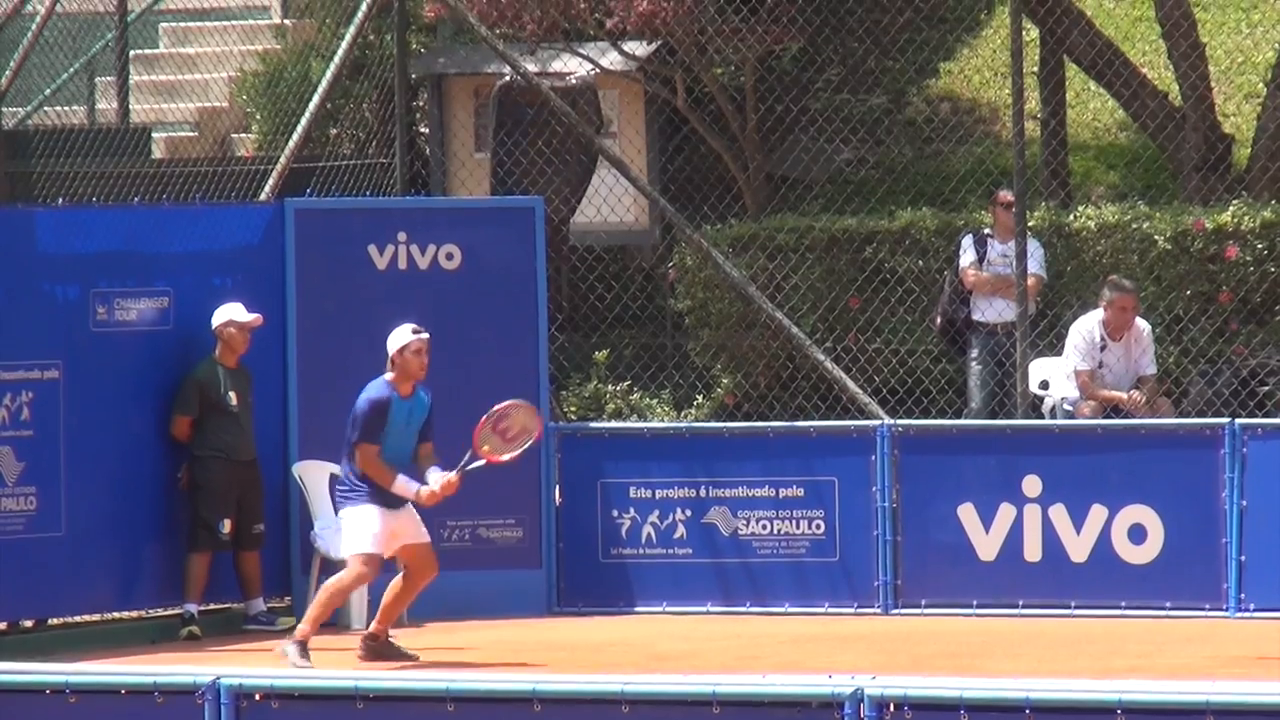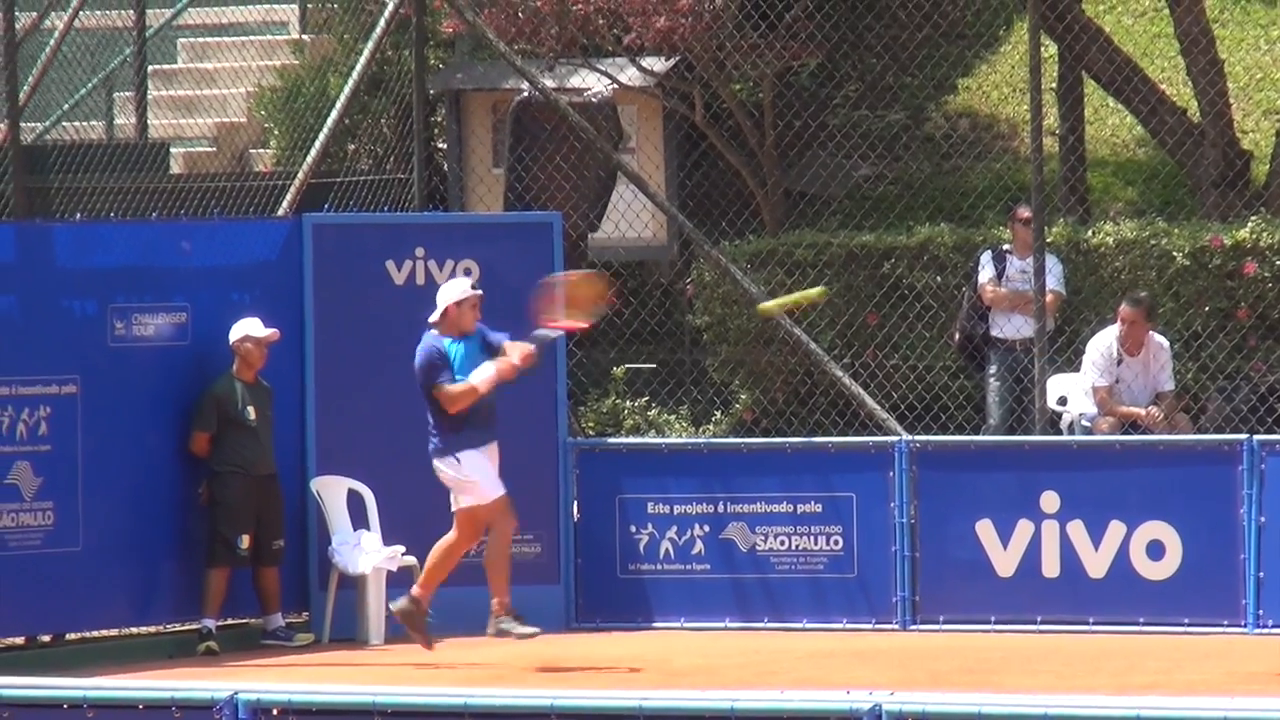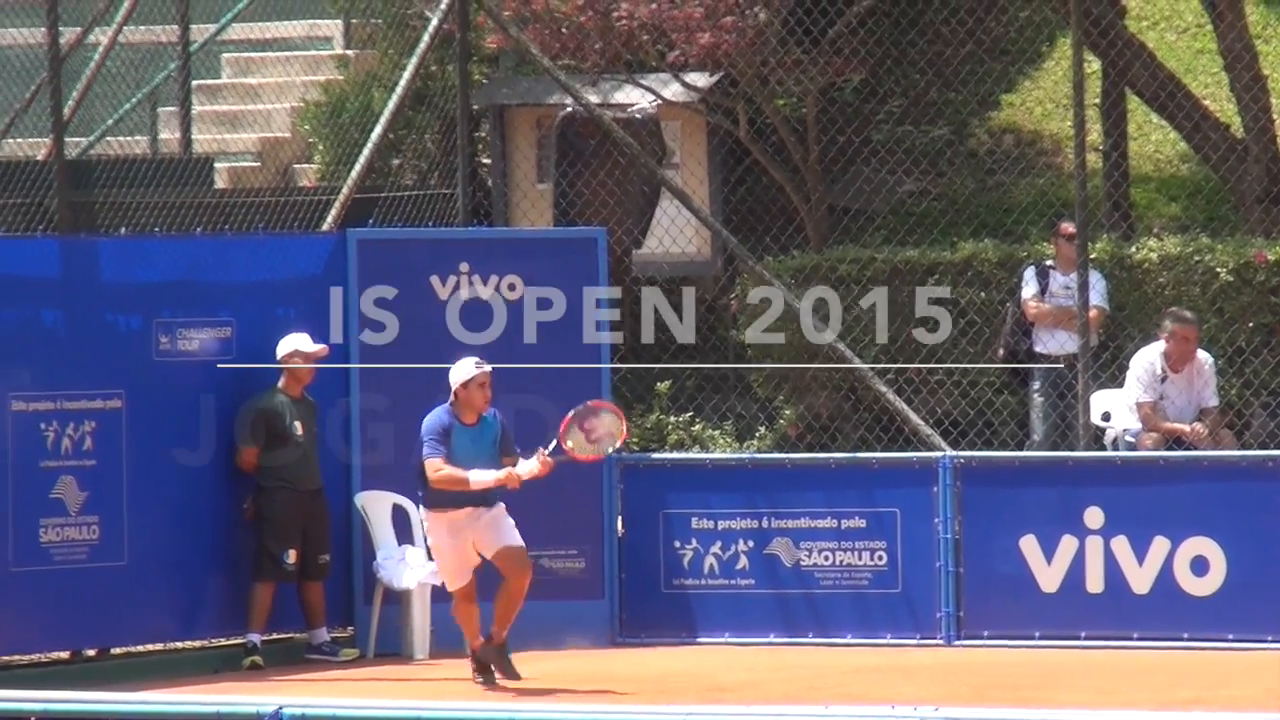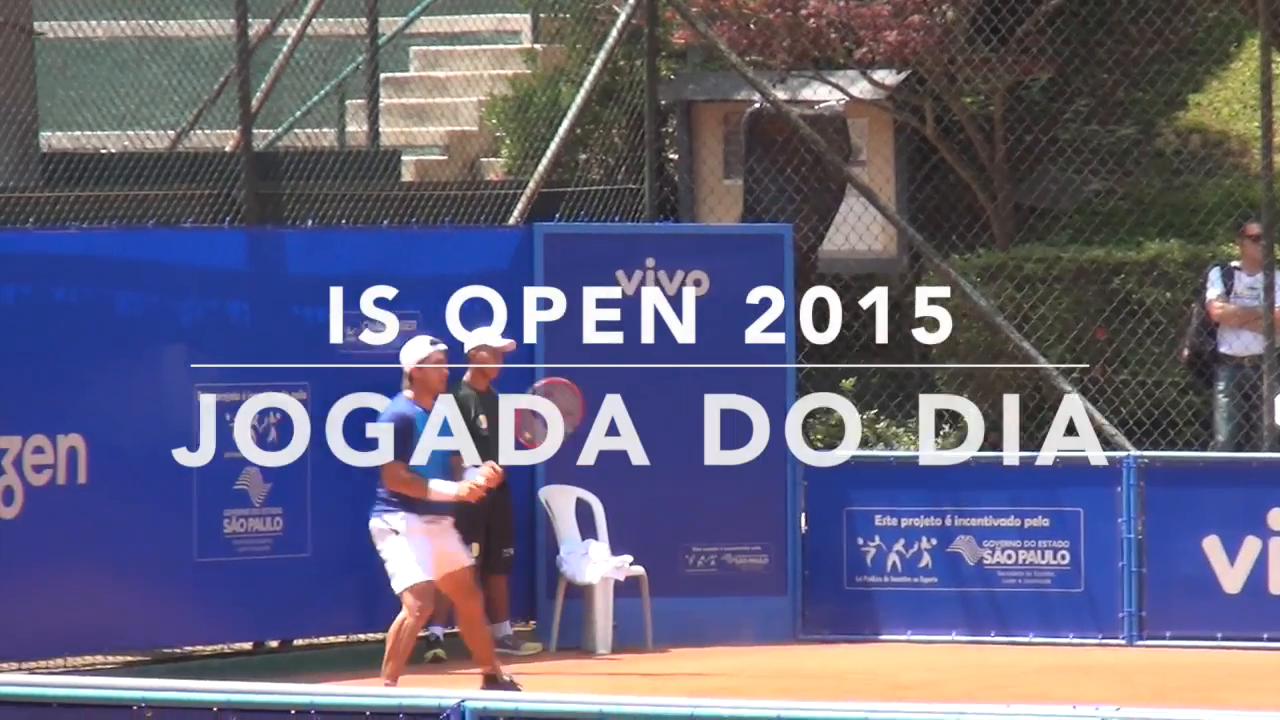
dt=0.7s
person 1, frame 1
left shoulder: (424, 399)
right shoulder: (376, 398)
left elbow: (424, 453)
right elbow: (366, 461)
left wrist: (437, 479)
right wrist: (414, 490)
left hip: (396, 500)
right hip: (362, 497)
left knee: (424, 566)
right knee: (363, 569)
left ankle: (375, 639)
right ankle: (298, 639)
person 1, frame 2
left shoulder: (481, 337)
right shoulder: (432, 350)
left elbow: (516, 353)
right elbow: (453, 403)
left wrist: (519, 356)
right wrist: (489, 376)
left hip: (479, 447)
right hip: (457, 452)
left knee: (466, 532)
right knee: (503, 519)
left ankle: (414, 602)
right ankle: (501, 613)
person 1, frame 3
left shoulder: (494, 420)
right shoulder: (438, 423)
left elbow: (512, 467)
right elbow: (437, 475)
left wrist: (530, 467)
right wrist: (491, 476)
left hip: (487, 510)
right hip: (446, 517)
left knee: (520, 570)
right knee: (465, 595)
left ankle: (497, 641)
right ankle: (478, 650)
person 1, frame 4
right shoulder: (398, 416)
right elbow: (393, 479)
left wrist: (480, 477)
right wrist: (452, 491)
left hip: (438, 520)
right hip: (400, 522)
left knee: (469, 598)
right knee: (418, 604)
left ankle: (492, 676)
right ankle: (388, 685)
person 2, frame 1
left shoulder: (244, 375)
right shoulder: (203, 375)
right elbow: (179, 427)
left wrist: (234, 447)
right wrist: (207, 447)
left hip: (247, 467)
right hip: (214, 470)
left knee: (250, 542)
right knee: (204, 541)
left ankle: (256, 611)
right ankle: (190, 615)
person 2, frame 2
left shoulder: (264, 390)
right shoulder: (221, 391)
right elbow: (198, 444)
left wrist: (259, 463)
right wrist: (227, 461)
left hip: (267, 481)
right hip: (233, 486)
left knee: (269, 557)
right knee: (223, 557)
left ankle: (274, 626)
right ankle: (207, 630)
person 2, frame 3
left shoulder: (309, 405)
right shoulder: (267, 405)
right elbow: (246, 458)
left wrist: (307, 479)
right wrist: (275, 478)
left hip: (312, 496)
right hip: (279, 500)
left knee: (314, 572)
right knee: (269, 571)
left ankle: (318, 640)
right ankle: (253, 644)
person 2, frame 4
left shoulder: (496, 399)
right shoulder: (455, 399)
left hip: (496, 490)
left knee: (498, 565)
left ankle: (502, 634)
right ankle: (435, 636)
person 3, frame 1
left shoulder: (1032, 246)
right shoulder: (973, 241)
left elbow: (1030, 290)
right elbow: (970, 280)
left wrist: (988, 282)
right wrist: (1013, 279)
right hip: (983, 334)
right knee: (978, 406)
person 3, frame 2
left shoulder: (1051, 262)
right shoulder: (992, 257)
left elbow: (1049, 306)
right elbow: (989, 295)
left wrist: (1006, 299)
right wrist: (1031, 295)
right hip: (1002, 350)
left knee: (1036, 421)
right knee: (996, 422)
person 3, frame 3
left shoulder: (1094, 277)
right shoulder: (1035, 273)
left elbow: (1093, 322)
right elbow: (1032, 311)
left wrist: (1049, 315)
right wrist: (1075, 311)
right hip: (1045, 366)
right knee: (1039, 438)
person 3, frame 4
right shoulder: (1220, 274)
right elbow: (1217, 312)
left wrist: (1233, 315)
right wrist: (1259, 312)
right hip: (1229, 366)
right knee: (1224, 439)
